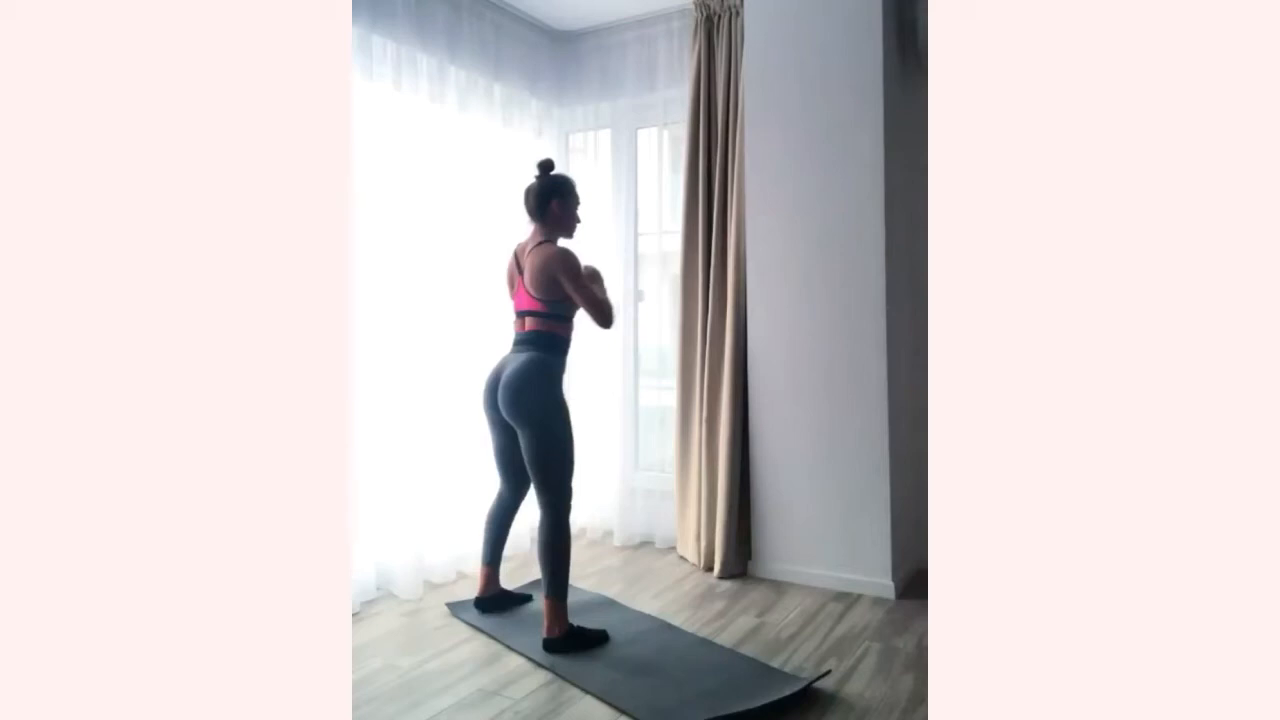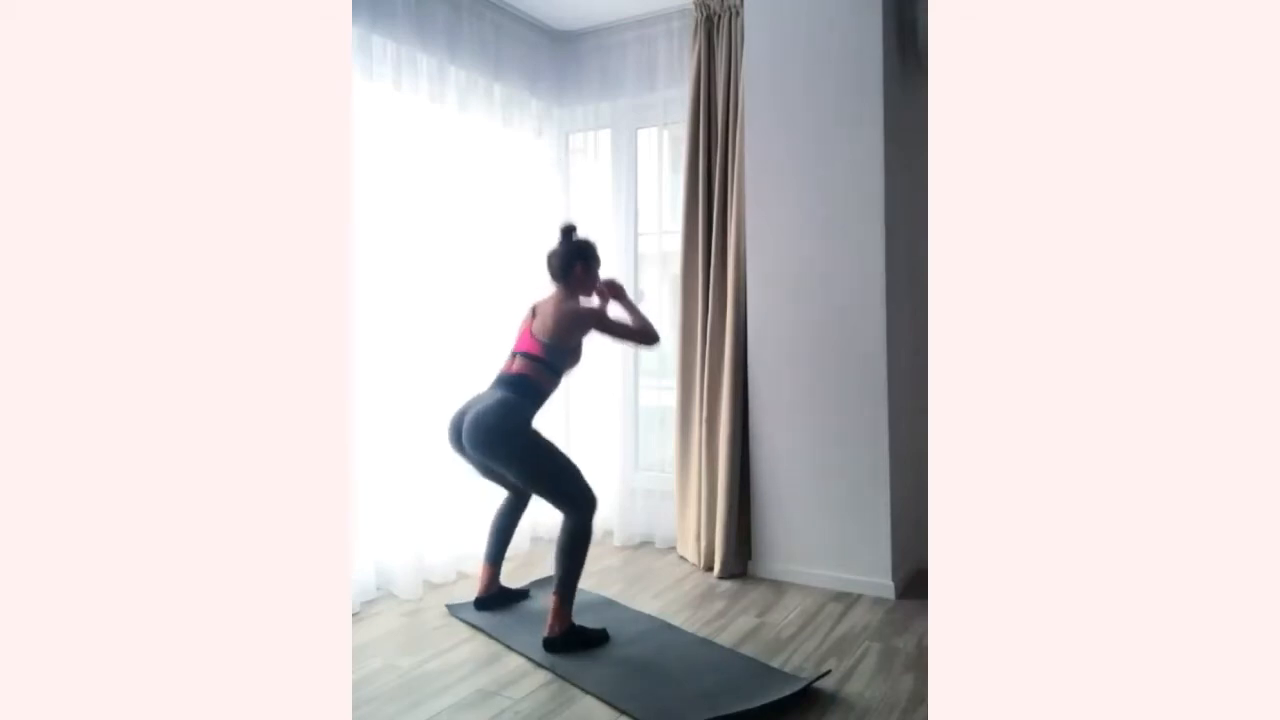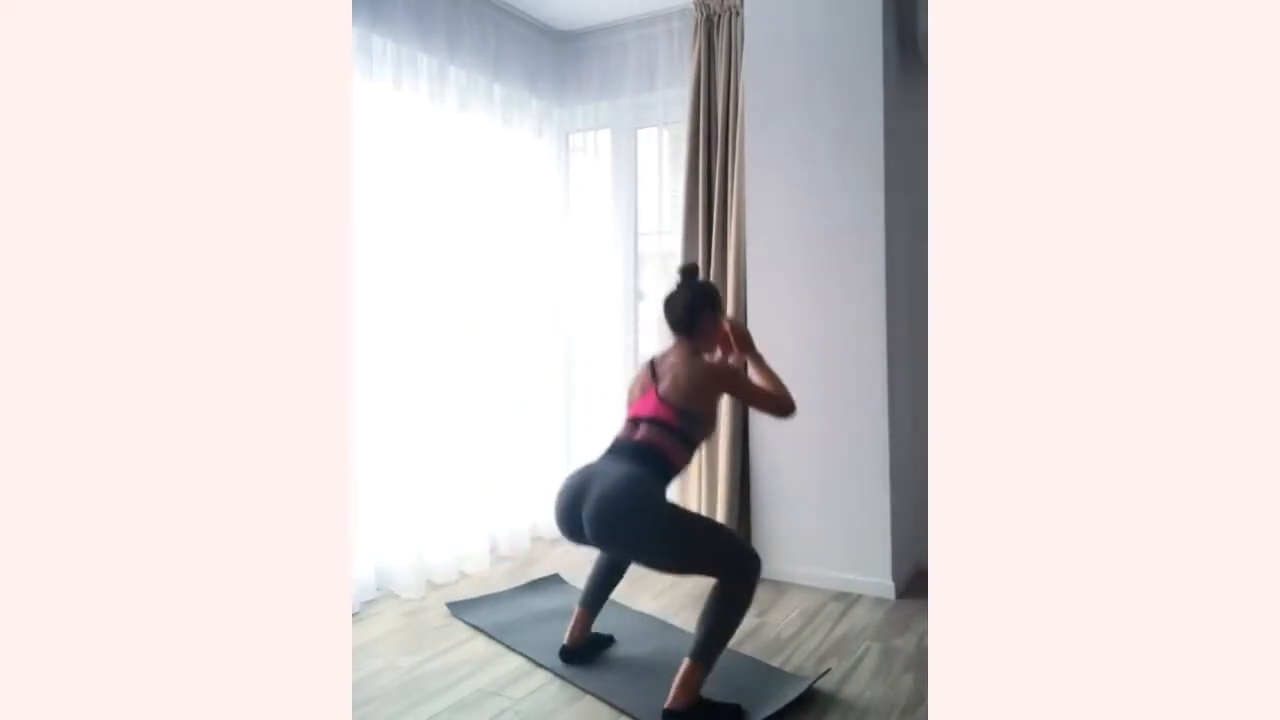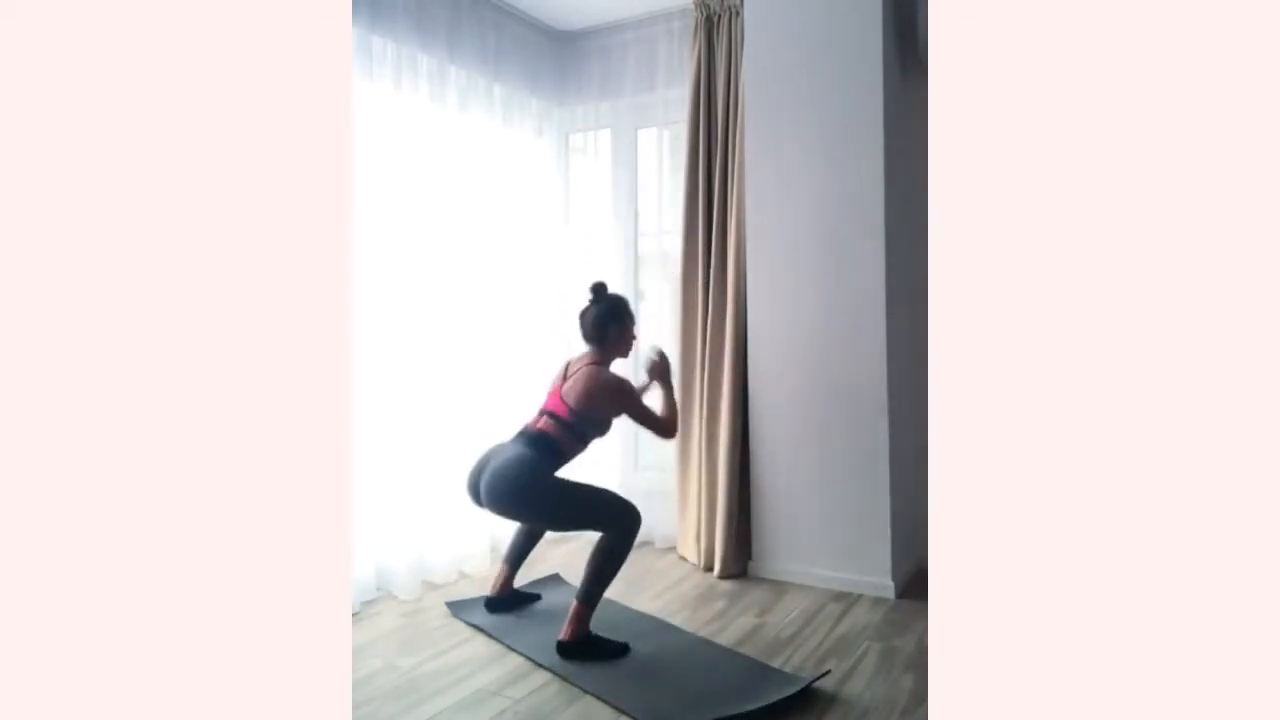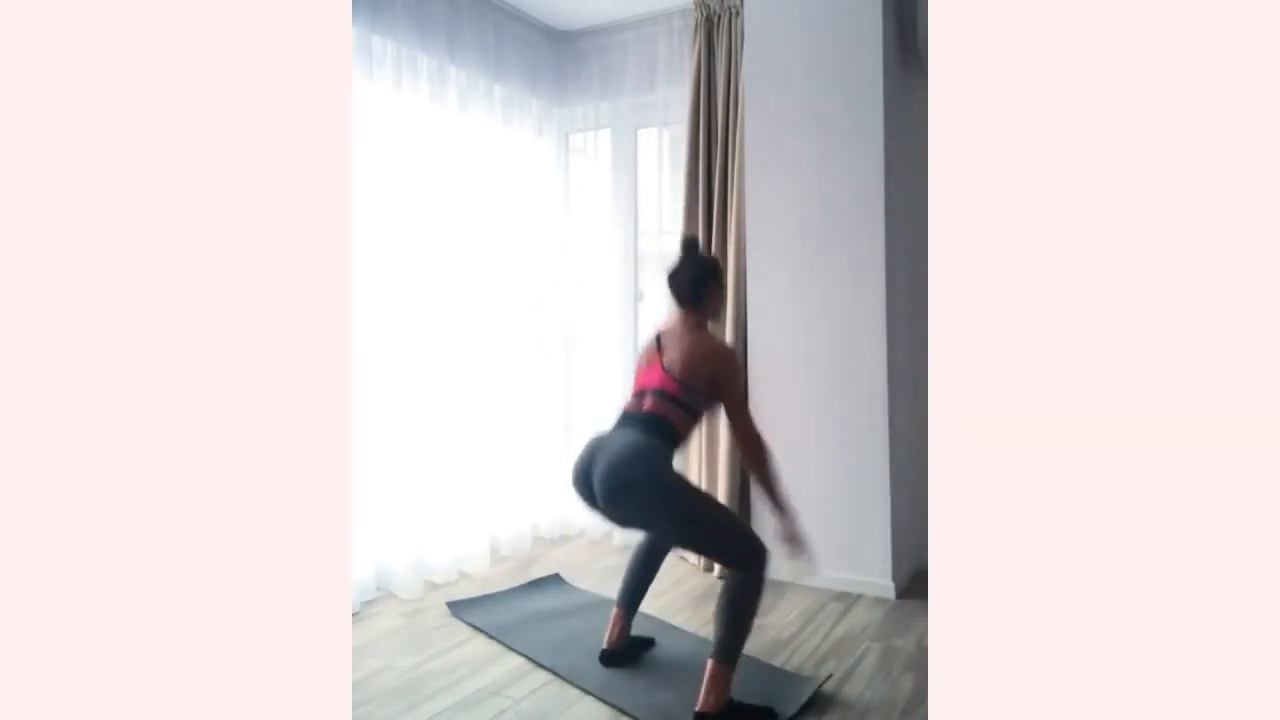
dt=1s
person 1, frame 1
left shoulder: (517, 257)
right shoulder: (558, 257)
right elbow: (604, 318)
left wrist: (578, 283)
right wrist: (595, 280)
left hip: (501, 378)
right hip: (534, 384)
left knee: (512, 488)
right knee: (555, 504)
left ankle: (488, 587)
right ankle: (557, 627)
person 1, frame 2
left shoulder: (539, 308)
right shoulder: (574, 314)
right elbow: (648, 336)
left wrist: (602, 305)
right wrist: (621, 300)
left hip: (468, 419)
right hip: (499, 426)
left knee: (521, 489)
right knee: (581, 505)
left ankle: (488, 588)
right ankle: (559, 627)
person 1, frame 3
left shoulder: (646, 370)
right shoulder: (711, 373)
right elbow: (782, 405)
right wrist: (748, 352)
left hip: (573, 499)
right hip: (623, 506)
right knee: (742, 567)
left ankle: (576, 637)
person 1, frame 4
left shoulder: (571, 367)
right shoulder: (610, 385)
right elbow: (666, 427)
left wrist: (642, 388)
right wrist: (664, 381)
left hip: (486, 471)
right hip: (514, 482)
left knee: (546, 506)
right knee: (624, 520)
left ankle: (501, 589)
right ankle: (575, 634)
person 1, frame 5
left shoulder: (653, 346)
right shoulder: (717, 354)
right elbow: (746, 443)
right wrist: (783, 512)
left hip: (588, 465)
right hip: (632, 474)
left knee: (663, 530)
right knee: (748, 555)
left ankle: (616, 640)
